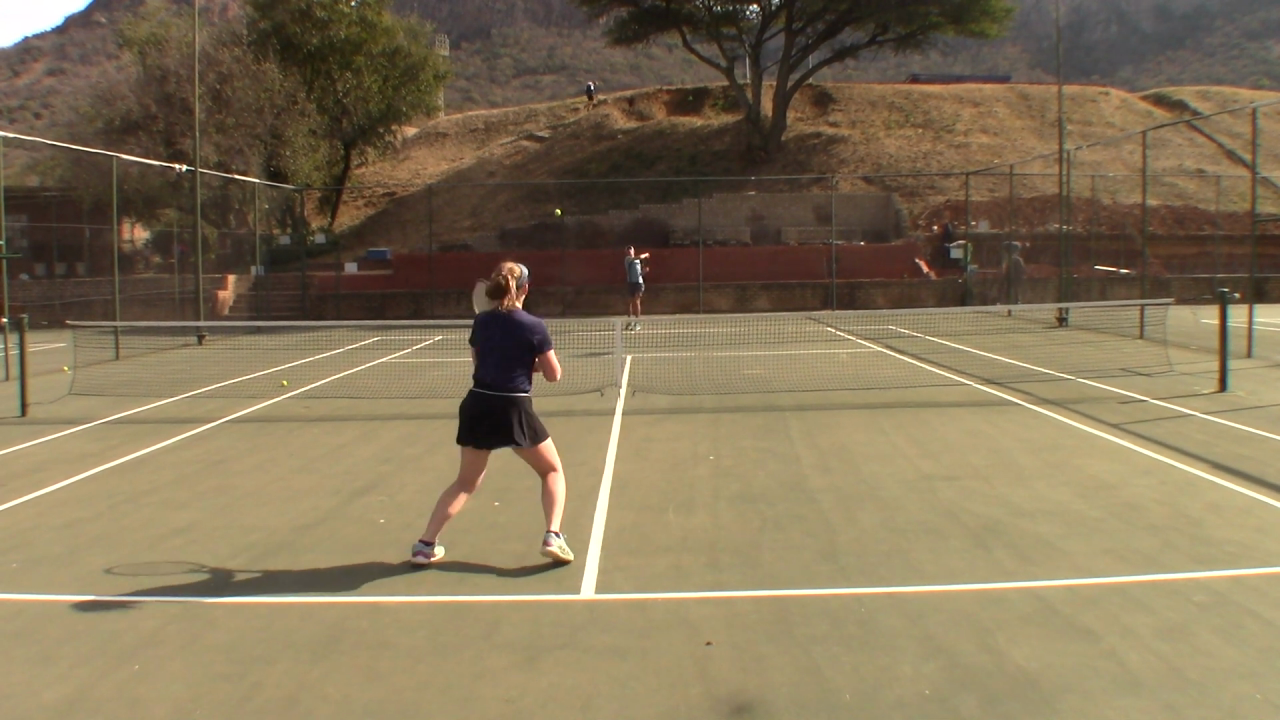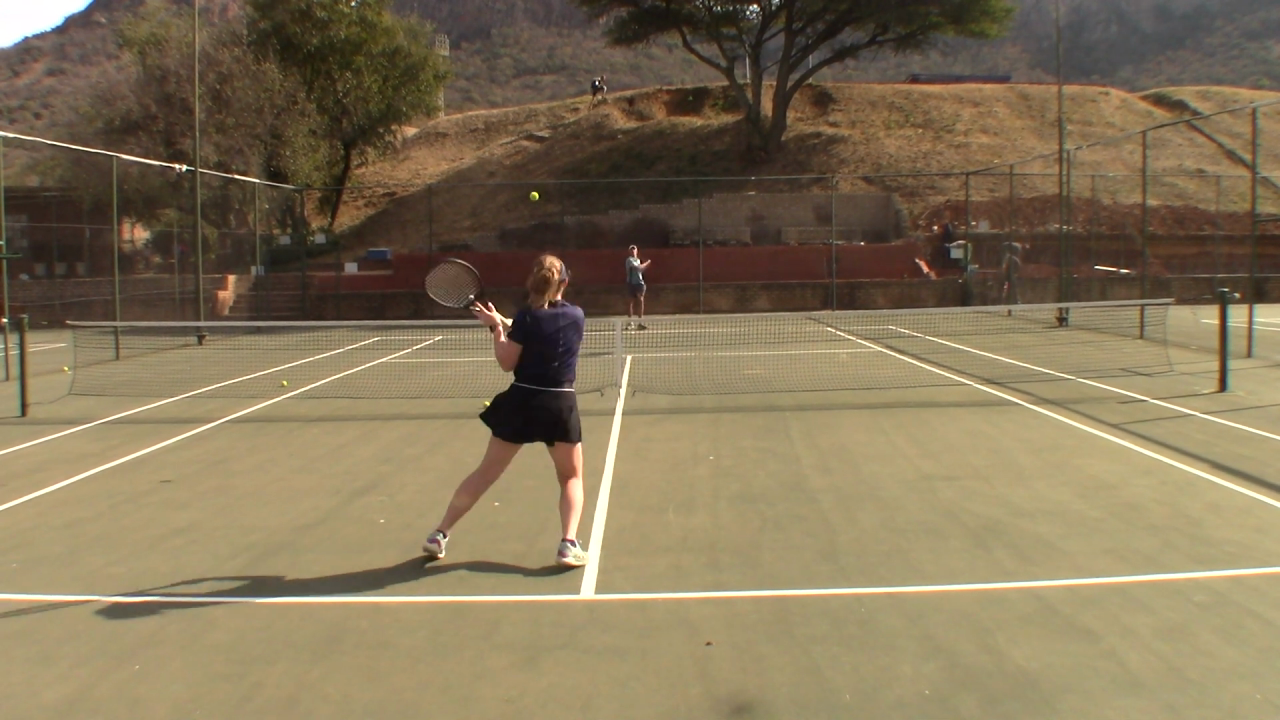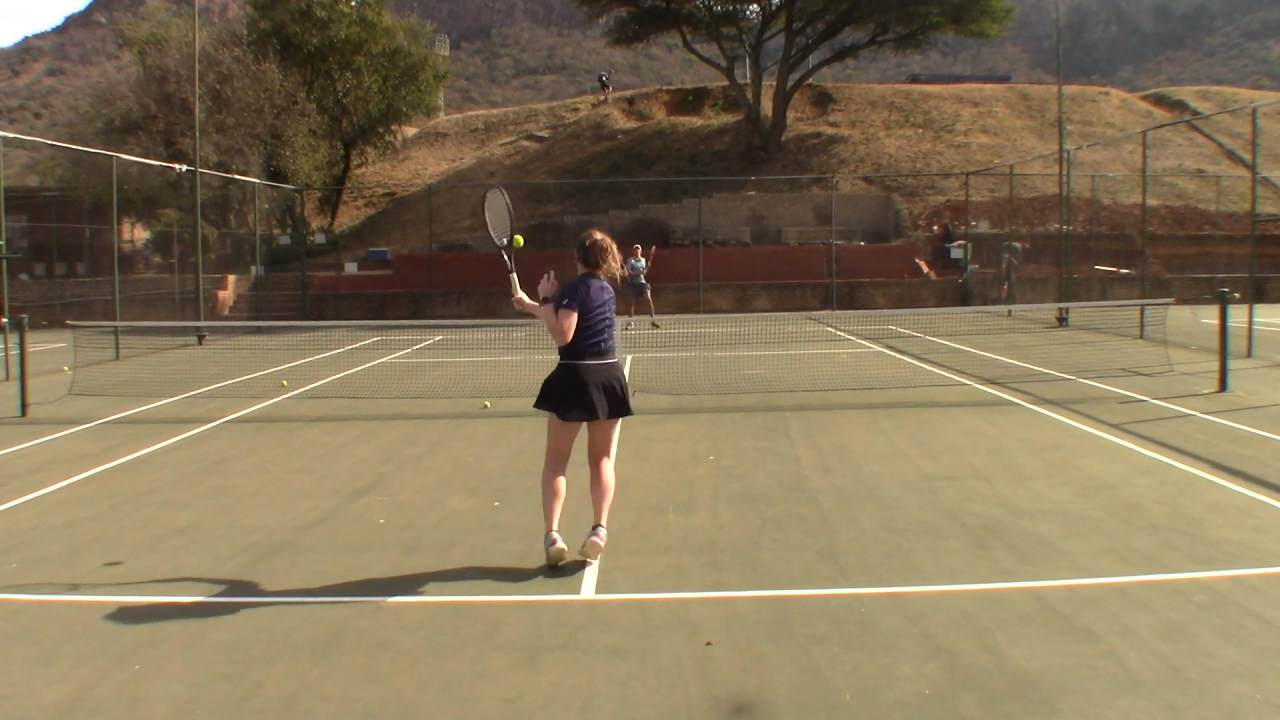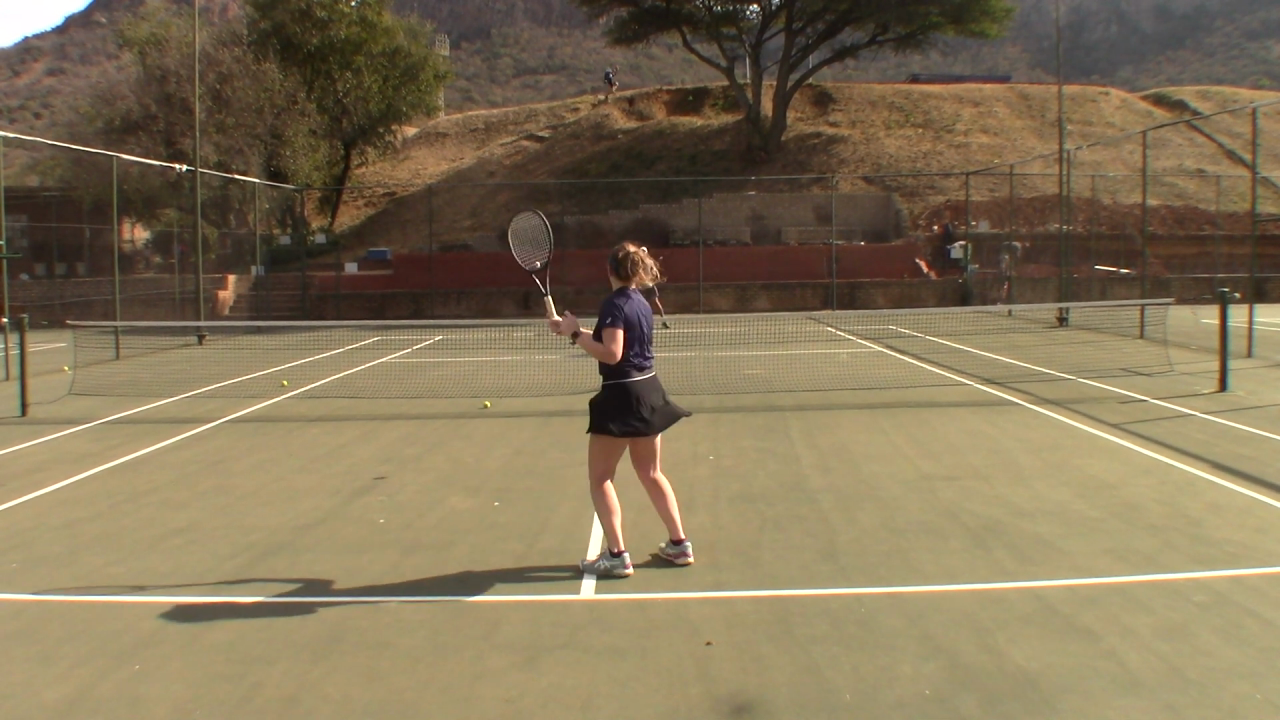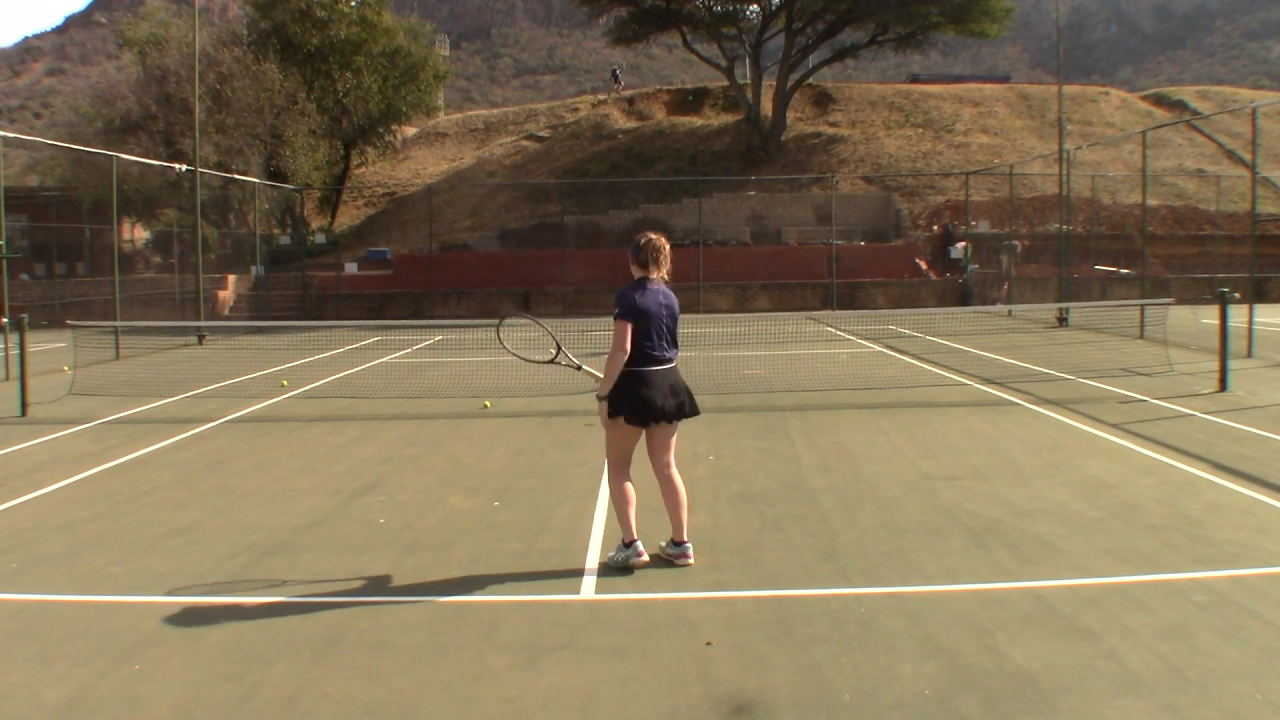
dt=0.2s
person 1, frame 1
left shoulder: (481, 322)
right shoulder: (534, 326)
right elbow: (554, 374)
left hip: (479, 407)
right hip: (515, 410)
left knee: (466, 482)
right knee: (553, 472)
left ankle: (426, 544)
right ankle: (553, 536)
person 1, frame 2
left shoulder: (527, 318)
right shoulder: (577, 316)
left elbow: (506, 363)
left wrist: (497, 328)
right wrist: (504, 321)
left hip: (521, 402)
right hip: (561, 406)
left knee: (485, 474)
right knee: (571, 478)
left ankle: (439, 535)
right ankle: (569, 545)
person 1, frame 3
left shoulder: (572, 289)
right shoulder: (605, 288)
left elbow: (562, 335)
left wrist: (543, 304)
right wrist: (540, 304)
left hip: (575, 379)
right hip: (608, 378)
left knee: (555, 463)
right knee: (601, 460)
left ankle: (552, 535)
right ankle: (599, 529)
person 1, frame 4
left shoulder: (614, 304)
right shoulder: (640, 302)
left elbow: (611, 355)
left wrist: (575, 335)
right wrist: (574, 329)
left hip: (621, 397)
right hip: (648, 392)
left knee: (599, 478)
right knee: (651, 474)
left ankle: (617, 556)
right ankle: (680, 543)
person 1, frame 5
left shoulder: (628, 296)
right shoulder: (669, 296)
left elbow: (621, 350)
left wrist: (604, 394)
left hip: (637, 387)
right hip: (669, 382)
left knee: (617, 468)
right knee: (666, 468)
left ankle: (631, 545)
right ankle: (680, 544)
